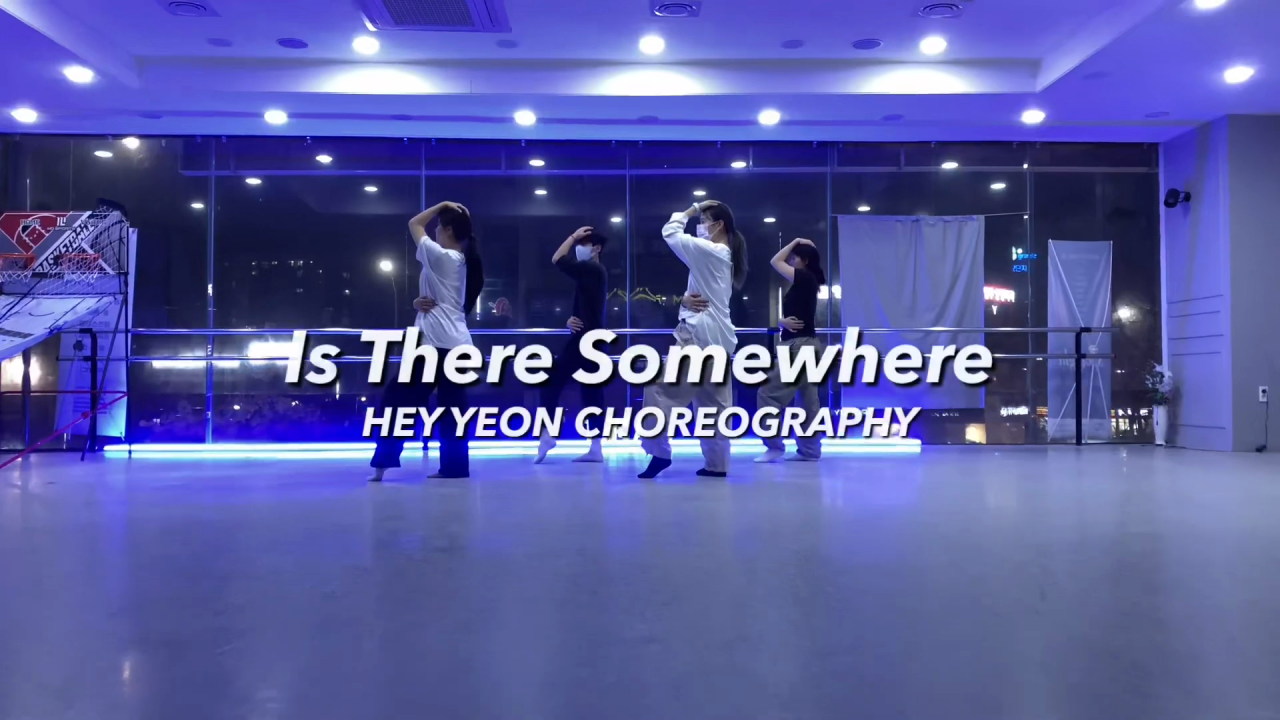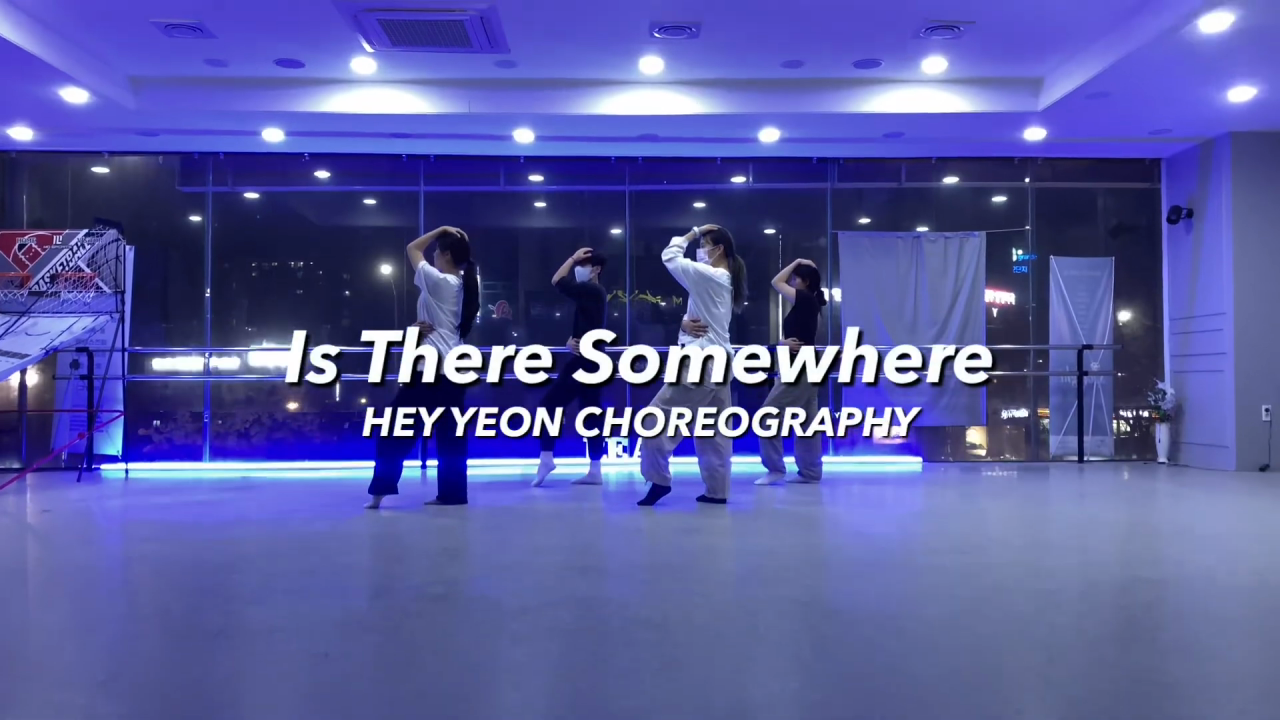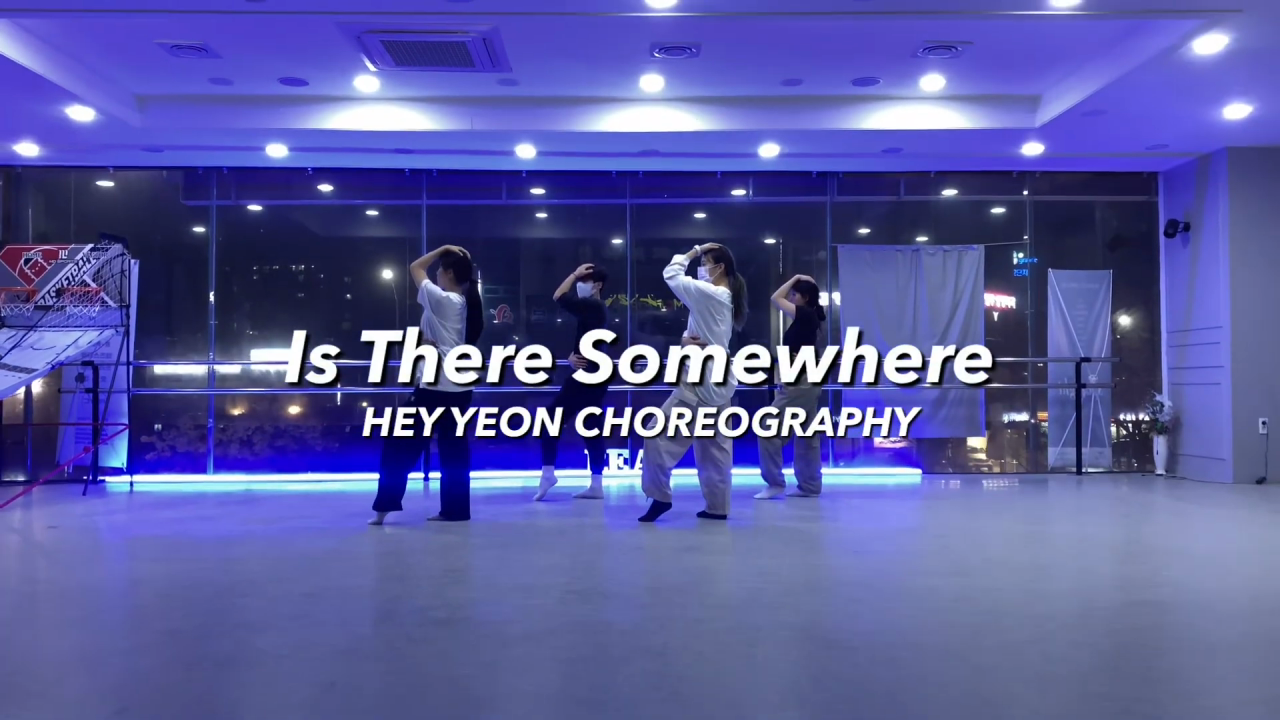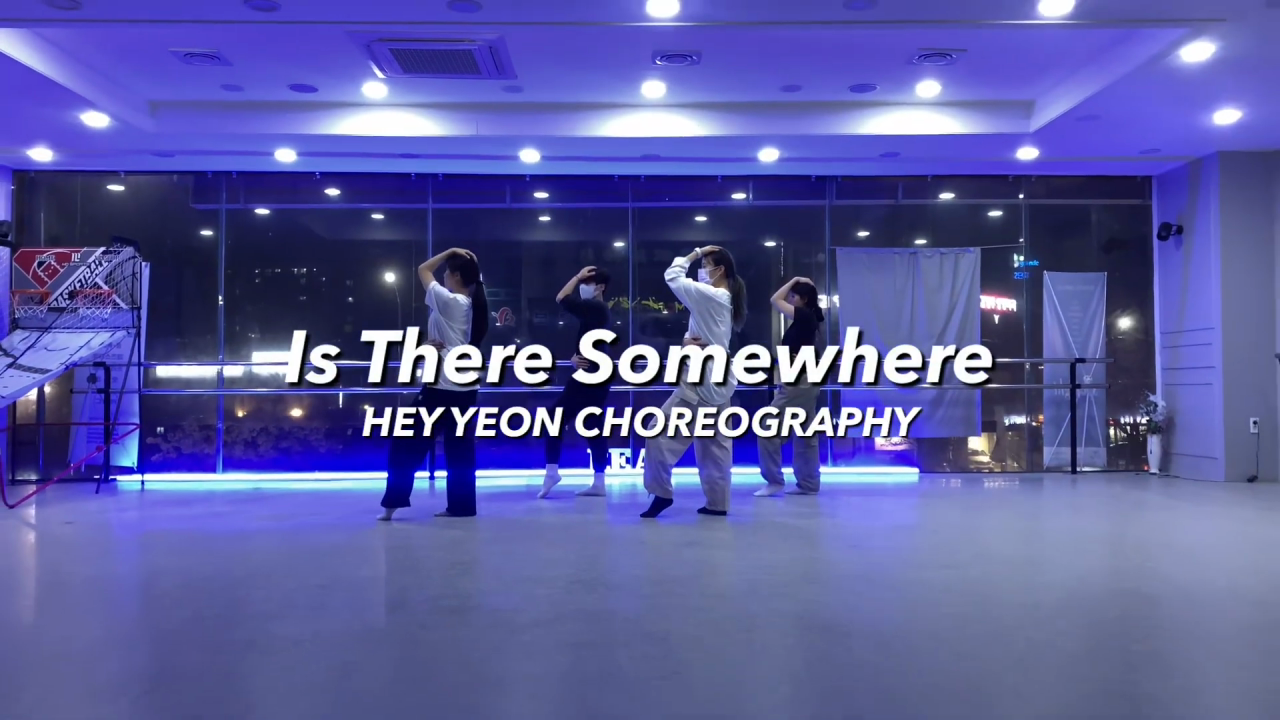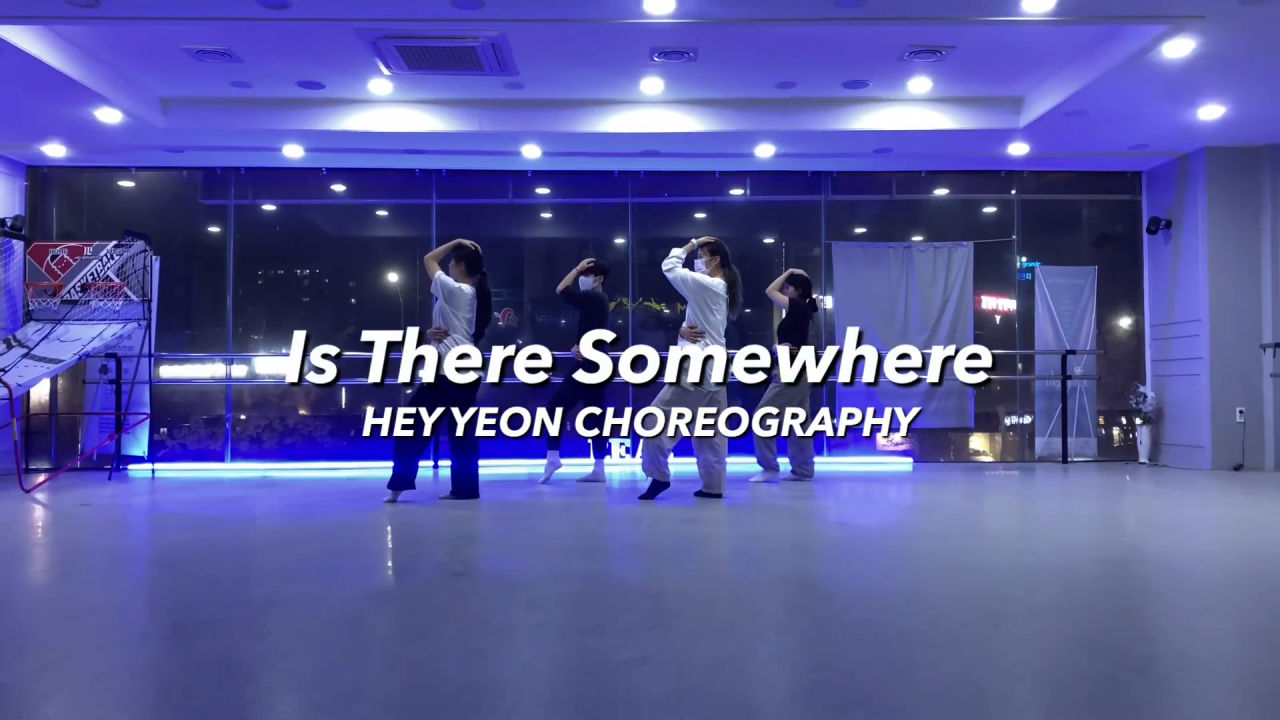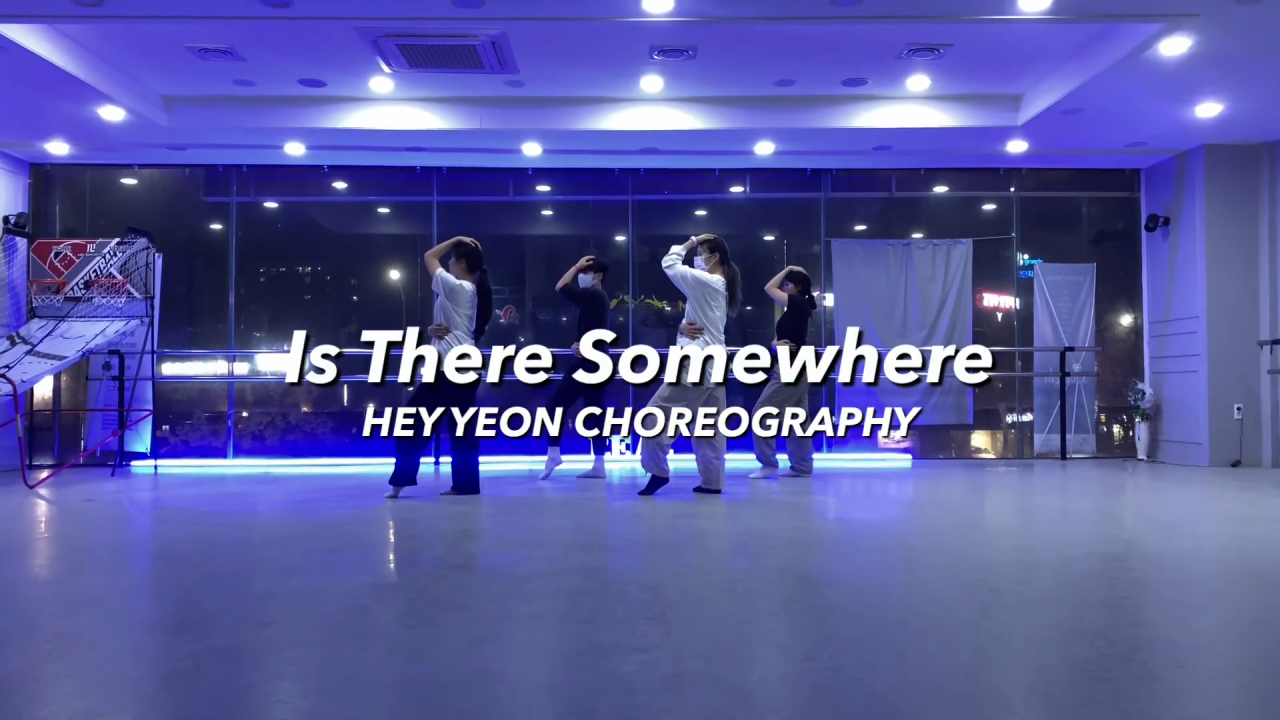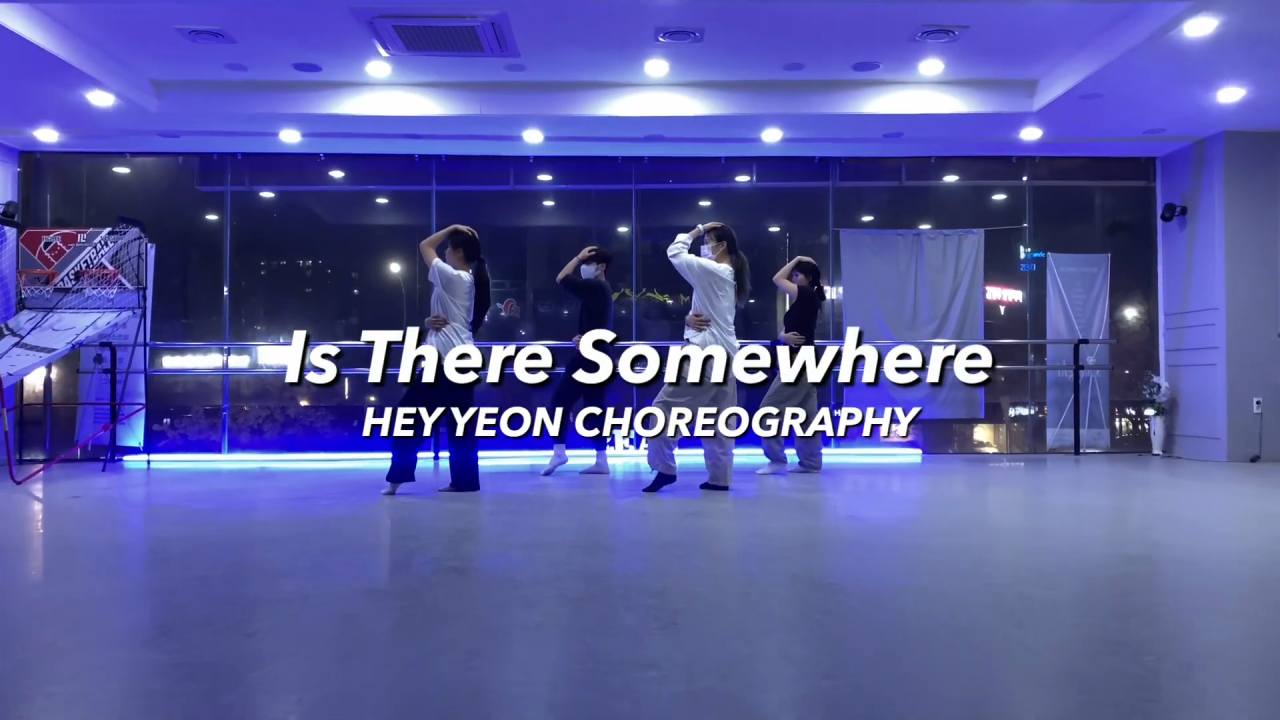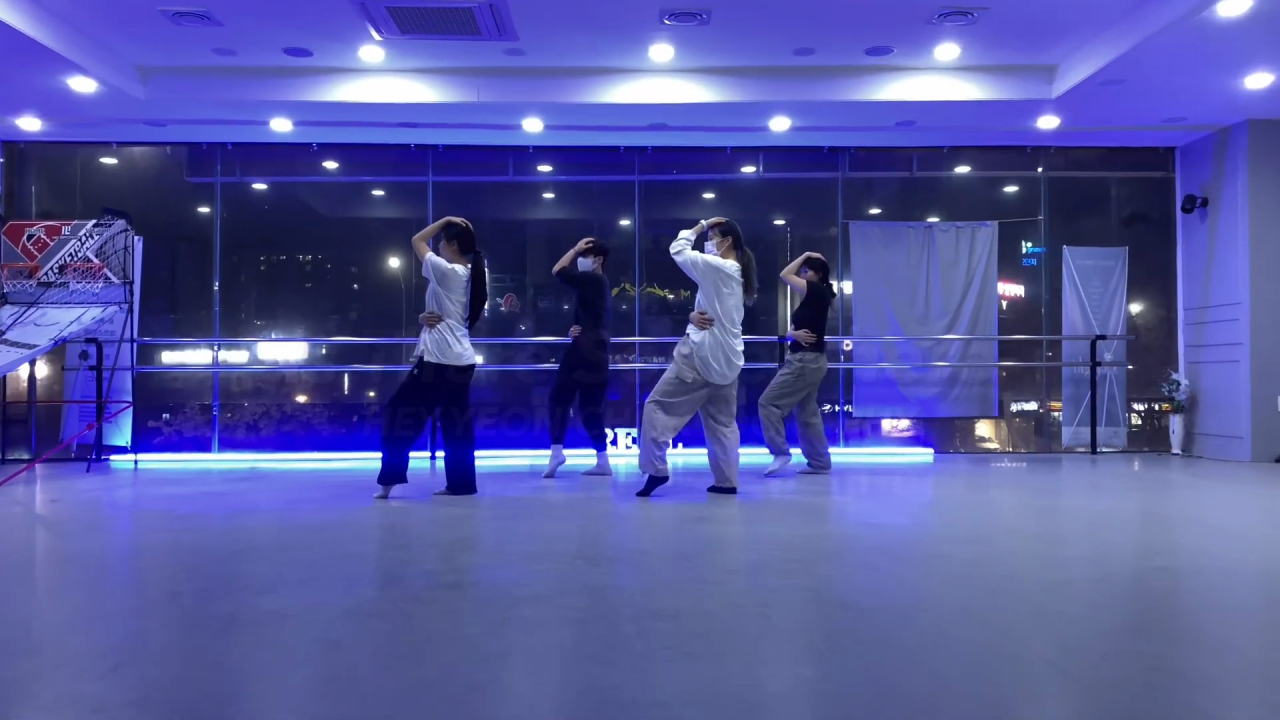
dt=0.4s
person 1, frame 1
left shoulder: (439, 256)
right shoulder: (464, 262)
left elbow: (414, 224)
left wrist: (442, 206)
right wrist: (420, 303)
left hip: (434, 343)
right hip: (458, 343)
left knee: (397, 399)
right knee: (452, 407)
left ankle: (383, 463)
right ankle: (454, 466)
person 1, frame 2
left shoulder: (436, 281)
right shoulder: (462, 285)
left elbow: (413, 248)
left wrist: (441, 230)
right wrist: (419, 327)
right knee: (450, 432)
left ankle: (381, 491)
right ankle: (451, 492)
person 1, frame 3
left shoulder: (440, 299)
right shoulder: (465, 303)
left elbow: (415, 267)
left wrist: (443, 249)
right wrist: (425, 344)
left hip: (437, 386)
right hip: (459, 386)
left knee: (399, 444)
right knee: (453, 449)
left ankle: (385, 507)
right ankle: (454, 508)
person 1, frame 4
left shoulder: (447, 300)
right shoulder: (471, 305)
left elbow: (423, 269)
left wrist: (450, 252)
right wrist: (433, 345)
left hip: (443, 385)
right hip: (465, 386)
left knee: (407, 442)
right knee: (459, 447)
left ankle: (394, 503)
right ankle: (461, 505)
person 1, frame 5
left shoulder: (453, 290)
right shoulder: (475, 294)
left elbow: (429, 259)
left wrist: (456, 243)
right wrist: (435, 334)
left hip: (447, 372)
right knee: (461, 432)
left ankle: (400, 485)
right ankle: (464, 487)
person 1, frame 6
left shoulder: (454, 287)
right shoulder: (475, 292)
left elbow: (429, 256)
left wrist: (455, 240)
right wrist: (435, 330)
right knee: (461, 428)
left ankle: (400, 481)
right ankle: (465, 483)
person 1, frame 7
left shoulder: (451, 277)
right shoulder: (472, 282)
left elbow: (425, 246)
left wrist: (451, 229)
right wrist: (431, 322)
left hip: (444, 361)
right knee: (459, 423)
left ankle: (398, 477)
right ankle: (464, 480)
person 1, frame 8
left shoulder: (445, 271)
right shoulder: (470, 276)
left elbow: (417, 241)
left wrist: (445, 221)
right wrist: (425, 318)
left hip: (437, 359)
right hip: (462, 360)
left knee: (399, 413)
right knee: (456, 425)
left ankle: (390, 479)
right ankle: (461, 482)
person 2, frame 1
left shoulder: (708, 251)
right shoulder: (726, 256)
left elbow: (670, 232)
left wrist: (694, 208)
right wrist: (687, 298)
left hip: (700, 336)
right hip: (719, 338)
left knee: (658, 389)
right knee: (715, 403)
left ankle: (660, 452)
right ankle: (717, 464)
person 2, frame 2
left shoulder: (708, 276)
right shoulder: (726, 280)
left elbow: (670, 257)
left wrist: (694, 232)
right wrist: (687, 322)
left ankle: (659, 480)
right ankle: (717, 490)
person 2, frame 3
left shoulder: (709, 294)
right shoulder: (726, 299)
left elbow: (671, 274)
left wrist: (695, 250)
right wrist: (686, 339)
left hip: (700, 380)
right hip: (719, 381)
left knee: (659, 435)
right knee: (715, 447)
left ankle: (660, 496)
right ankle: (717, 506)
person 2, frame 4
left shoulder: (709, 295)
right shoulder: (726, 300)
left elbow: (672, 276)
left wrist: (696, 253)
right wrist: (687, 340)
left hip: (702, 381)
right hip: (719, 381)
left knee: (660, 433)
right knee: (715, 445)
left ankle: (662, 492)
right ankle: (717, 502)
person 2, frame 5
left shoulder: (705, 285)
right shoulder: (722, 289)
left elbow: (669, 266)
left wrist: (692, 244)
left ankle: (659, 475)
right ankle: (713, 486)
person 2, frame 6
left shoulder: (705, 281)
right shoulder: (721, 286)
left elbow: (669, 263)
left wrist: (692, 241)
left ankle: (658, 471)
right ankle: (712, 481)
person 2, frame 7
left shoulder: (711, 271)
right shoulder: (729, 276)
left elbow: (675, 252)
left wrist: (698, 229)
right hip: (724, 354)
left knee: (664, 407)
left ankle: (665, 469)
right ankle: (719, 478)
person 2, frame 8
left shoulder: (715, 267)
right shoulder: (738, 274)
left elbow: (678, 250)
left wrist: (702, 225)
right wrist: (695, 316)
left hip: (700, 353)
right hip: (727, 358)
left knee: (659, 405)
right knee: (722, 421)
left ankle: (656, 470)
right ankle: (726, 480)
person 3, frame 1
left shoulder: (591, 269)
right shoulder: (593, 273)
left elbow: (557, 259)
left wrist: (573, 236)
right wrist: (570, 321)
left knee: (551, 382)
right knee: (592, 392)
left ankle: (547, 435)
right ankle: (595, 448)
person 3, frame 2
left shoulder: (591, 290)
right shoulder: (591, 294)
left elbow: (557, 280)
right elbow: (580, 330)
left wrist: (573, 258)
right wrist: (571, 343)
left hip: (584, 361)
right hip: (592, 362)
left knee: (549, 404)
right knee: (591, 414)
left ankle: (546, 458)
right ankle: (595, 471)
person 3, frame 3
left shoulder: (592, 305)
right shoulder: (594, 309)
left elbow: (558, 297)
right elbow: (582, 345)
left wrist: (574, 274)
right wrist: (572, 357)
right knee: (592, 429)
left ankle: (548, 473)
right ankle: (596, 485)
person 3, frame 4
left shoulder: (594, 307)
right shoulder: (597, 310)
left elbow: (562, 298)
left wrist: (577, 276)
right wrist: (575, 358)
right knee: (595, 429)
left ankle: (551, 471)
right ankle: (598, 482)
person 3, frame 5
left shoulder: (594, 298)
right shoulder: (597, 302)
left elbow: (561, 290)
left wrist: (577, 268)
right wrist: (576, 348)
left knee: (555, 407)
right knee: (594, 417)
left ankle: (553, 457)
right ankle: (599, 469)
person 3, frame 6
left shoulder: (593, 295)
right shoulder: (596, 299)
left elbow: (561, 287)
left wrist: (576, 266)
right wrist: (576, 346)
left hip: (588, 363)
right hip: (596, 364)
left knee: (556, 404)
right knee: (594, 414)
left ankle: (554, 454)
right ankle: (599, 465)
person 3, frame 7
left shoulder: (595, 286)
right shoulder: (600, 290)
left elbow: (562, 278)
left wrist: (578, 257)
right wrist: (578, 338)
left knee: (560, 400)
right knee: (594, 409)
left ankle: (559, 451)
right ankle: (601, 461)
person 3, frame 8
left shoulder: (592, 279)
right shoulder: (599, 284)
left elbow: (558, 270)
left wrist: (575, 249)
right wrist: (574, 330)
left hip: (585, 350)
right hip: (598, 352)
left knee: (559, 397)
right knee: (591, 407)
left ankle: (556, 451)
right ankle: (602, 462)
person 4, frame 1
left shoulder: (805, 278)
right shoulder: (804, 284)
left elbow: (775, 261)
right elbow: (794, 312)
left wrist: (795, 242)
right wrist: (783, 321)
left hip: (799, 346)
right hip: (805, 345)
left knee: (767, 393)
right knee: (808, 400)
left ankle: (775, 447)
right ankle: (809, 449)
person 4, frame 2
left shoulder: (806, 299)
right shoulder: (805, 305)
left elbow: (776, 282)
right elbow: (794, 334)
left wrist: (796, 262)
right wrist: (784, 343)
right knee: (807, 422)
left ankle: (775, 469)
right ankle: (810, 471)
person 4, frame 3
left shoulder: (806, 315)
right shoulder: (806, 319)
left elbow: (775, 298)
right elbow: (790, 350)
left wrist: (795, 278)
left hip: (799, 384)
right hip: (806, 383)
right knee: (807, 437)
left ankle: (775, 484)
right ankle: (810, 485)
person 4, frame 4
left shoulder: (805, 316)
right shoulder: (806, 320)
left elbow: (775, 300)
right elbow: (788, 350)
left wrist: (794, 280)
left hip: (798, 383)
right hip: (804, 382)
right knee: (805, 435)
left ankle: (774, 481)
right ankle: (808, 483)
person 4, frame 5
left shoulder: (798, 307)
right shoulder: (800, 312)
left elbow: (770, 291)
right elbow: (782, 341)
left wrist: (789, 272)
right wrist: (778, 348)
right hip: (799, 372)
left ankle: (769, 468)
right ankle: (803, 470)
person 4, frame 6
left shoulder: (798, 304)
right shoulder: (797, 310)
left elbow: (769, 288)
right elbow: (779, 338)
left wrist: (788, 269)
right wrist: (777, 344)
left knee: (762, 414)
left ankle: (768, 463)
right ankle: (802, 466)
person 4, frame 7
left shoulder: (808, 296)
right shoulder: (803, 302)
left elbow: (777, 279)
right elbow: (784, 331)
left wrist: (797, 259)
right wrist: (784, 337)
left knee: (770, 408)
right knee: (806, 413)
left ankle: (776, 459)
right ankle: (811, 462)
person 4, frame 8
left shoulder: (818, 292)
right shoulder: (812, 299)
left elbow: (785, 275)
right elbow: (792, 329)
left wrist: (805, 255)
right wrist: (794, 334)
left hip: (805, 360)
right hip: (810, 360)
left knee: (768, 402)
right knee: (808, 414)
left ankle: (780, 453)
right ankle: (820, 462)
